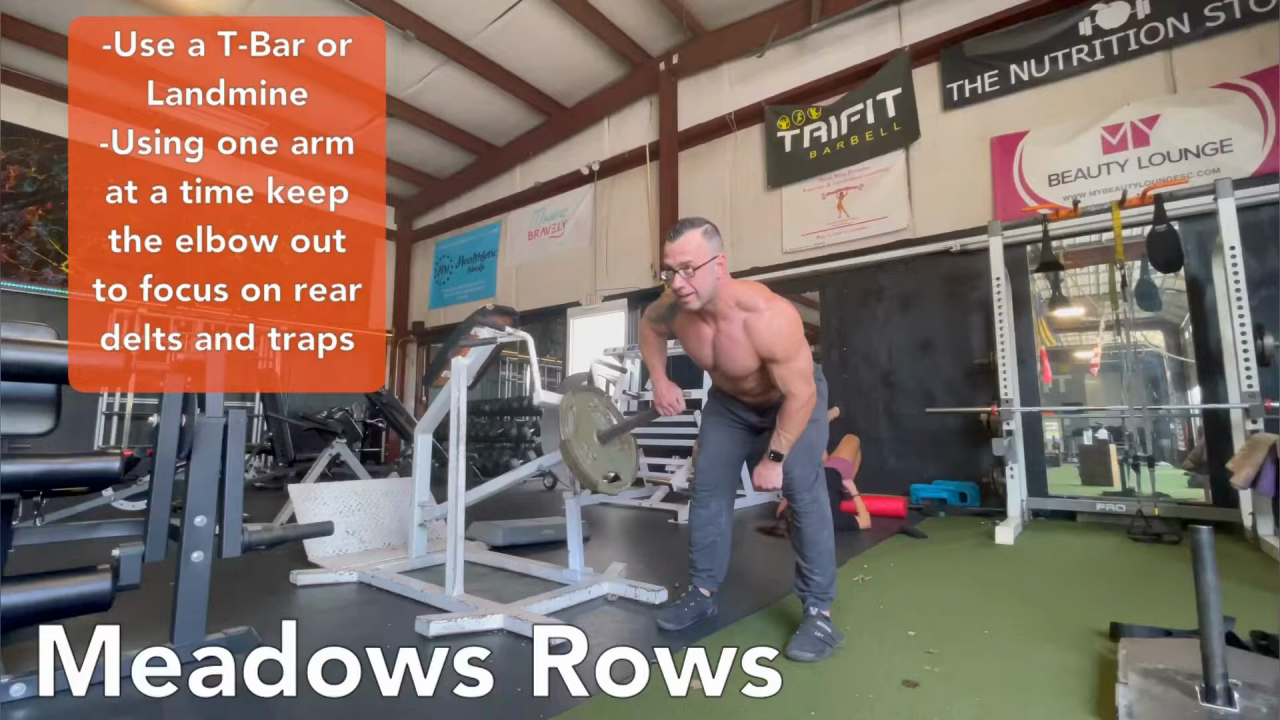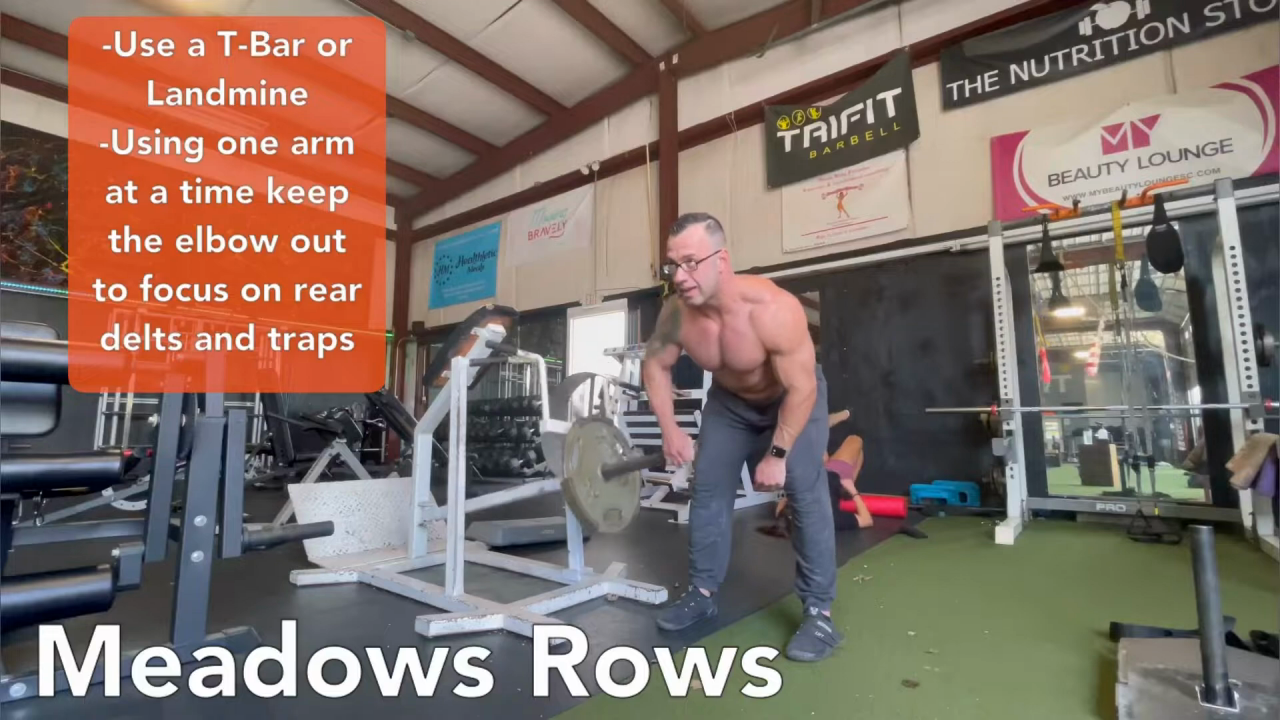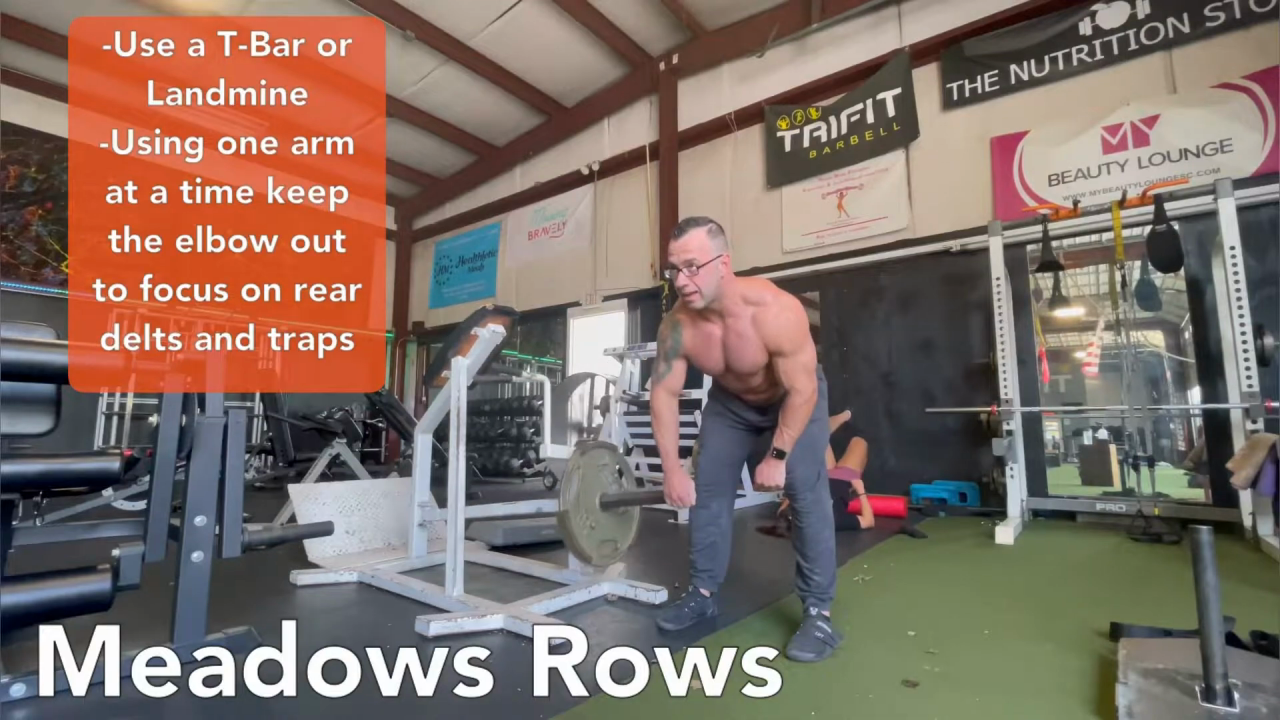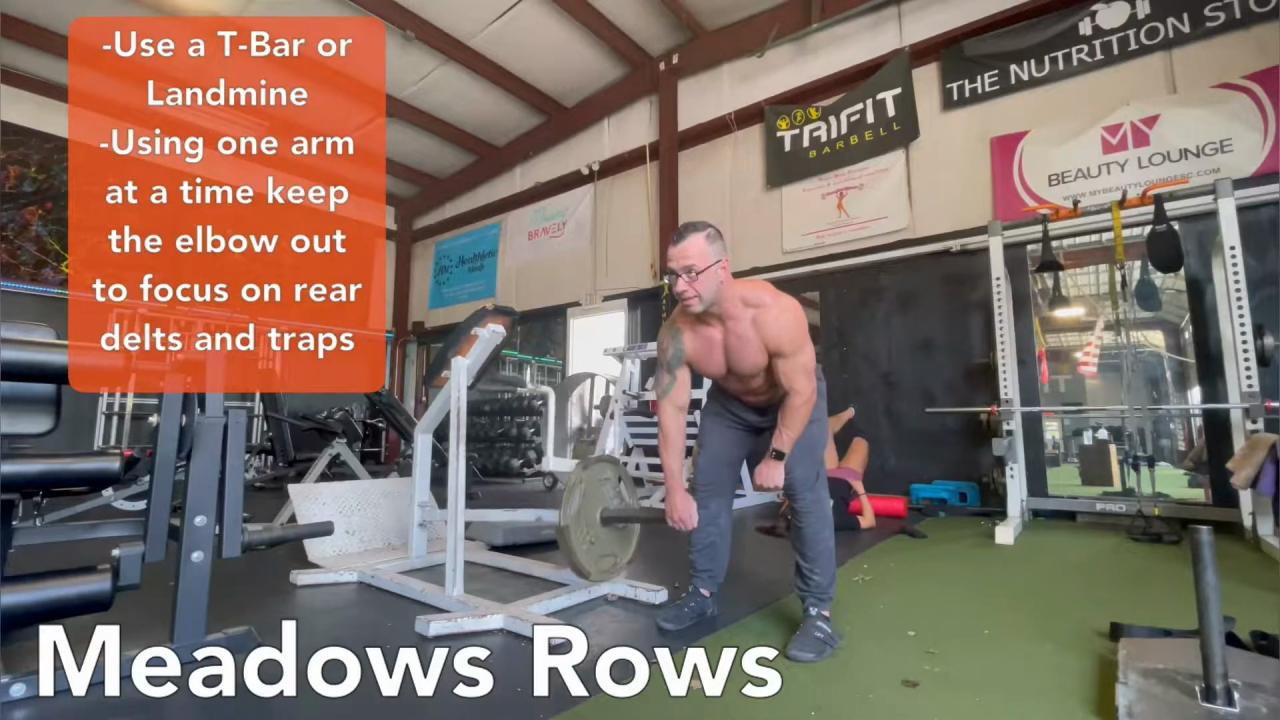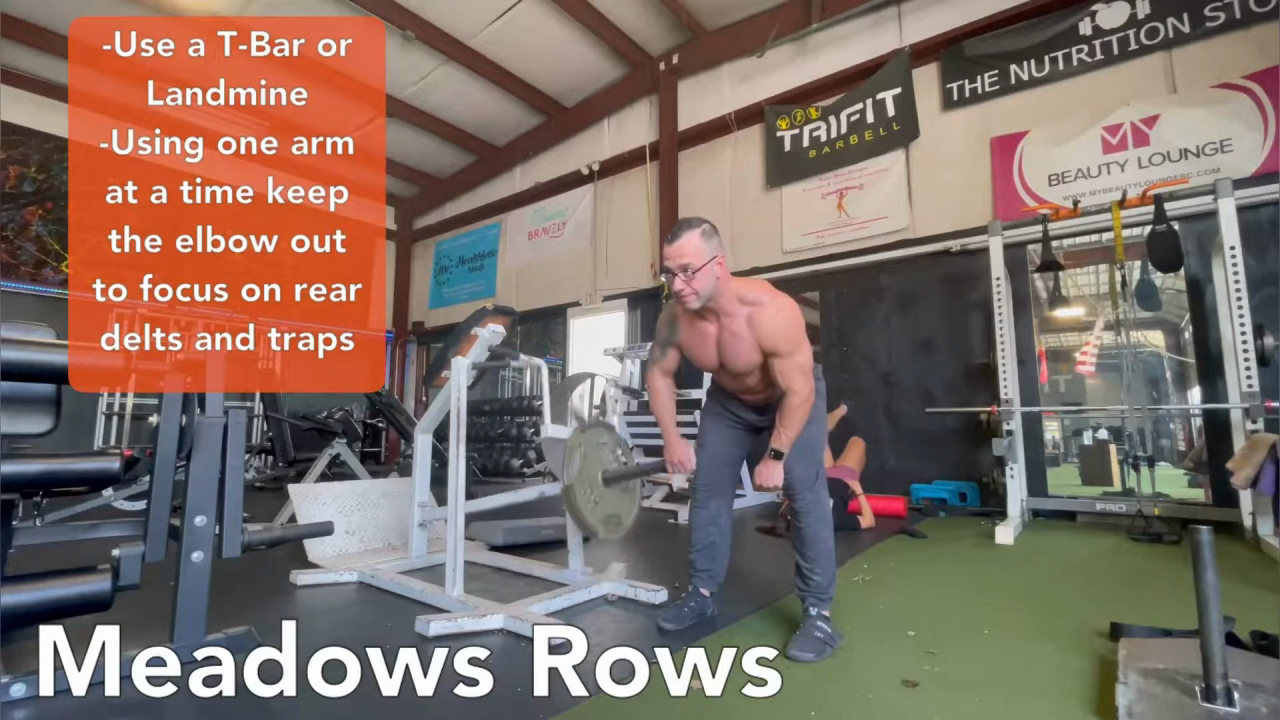
dt=0.3s
person 1, frame 1
left shoulder: (768, 317)
right shoulder: (676, 307)
left elbow: (800, 396)
right elbow: (648, 324)
left wrist: (774, 458)
right wrist: (660, 380)
left hip: (795, 397)
right hip: (729, 400)
left knee: (804, 494)
right knee: (707, 490)
left ankle: (818, 612)
right ankle: (703, 593)
person 1, frame 2
left shoulder: (772, 310)
right shoulder: (677, 314)
left elbow: (801, 390)
right elbow: (656, 363)
left wrist: (777, 455)
right wrist: (670, 430)
left hip: (793, 397)
right hip: (729, 400)
left knee: (805, 493)
right knee: (707, 489)
left ankle: (819, 613)
right ankle: (702, 593)
person 1, frame 3
left shoulder: (774, 311)
right shoulder: (678, 324)
left elbow: (803, 391)
right elbow: (664, 393)
left wrist: (778, 456)
right wrist: (672, 470)
left hip: (795, 397)
right hip: (729, 400)
left knee: (806, 493)
right knee: (707, 489)
left ankle: (818, 612)
right ankle: (703, 593)
person 1, frame 4
left shoulder: (775, 313)
right shoulder: (677, 332)
left elbow: (801, 392)
right elbow: (671, 408)
left wrist: (776, 456)
right wrist: (675, 490)
left hip: (793, 398)
right hip: (728, 401)
left knee: (805, 493)
right knee: (707, 491)
left ankle: (818, 612)
right ankle: (702, 593)
person 1, frame 5
left shoulder: (770, 311)
right shoulder: (675, 318)
left elbow: (798, 392)
right elbow: (659, 374)
left wrist: (775, 456)
right wrist: (672, 439)
left hip: (792, 397)
right hip: (728, 400)
left knee: (804, 494)
right knee: (707, 489)
left ankle: (818, 613)
right ankle: (702, 594)
